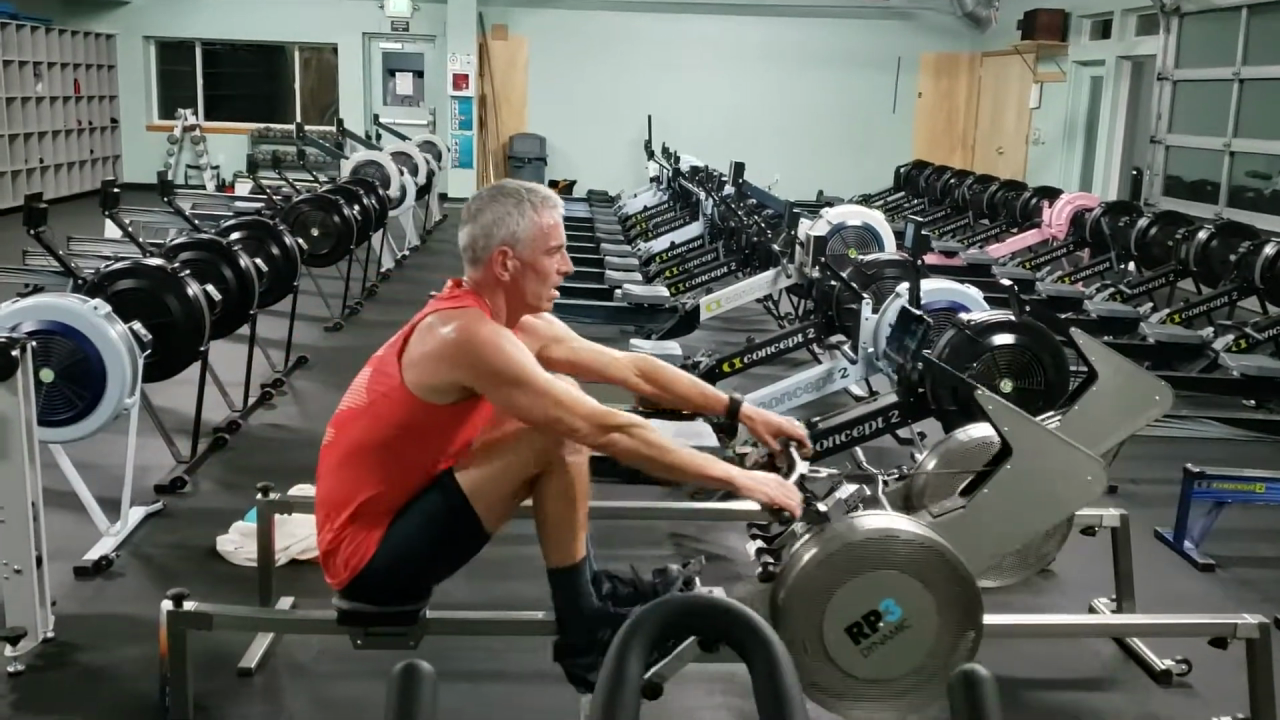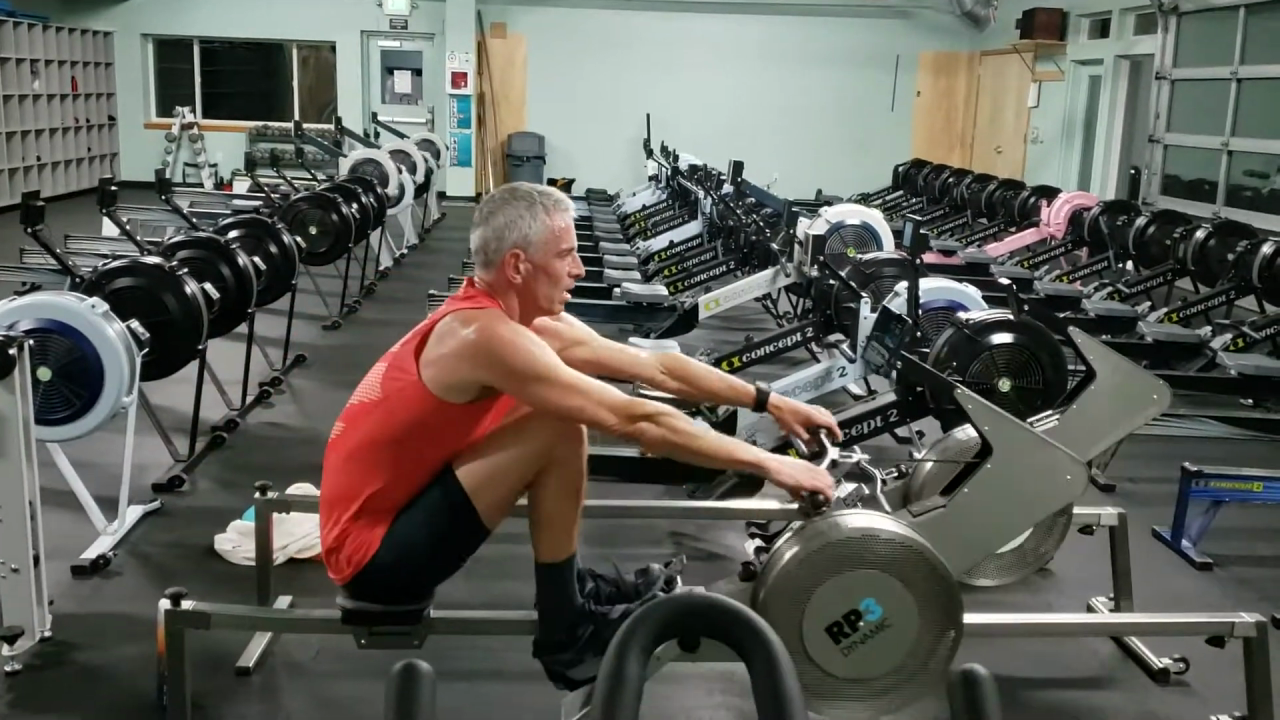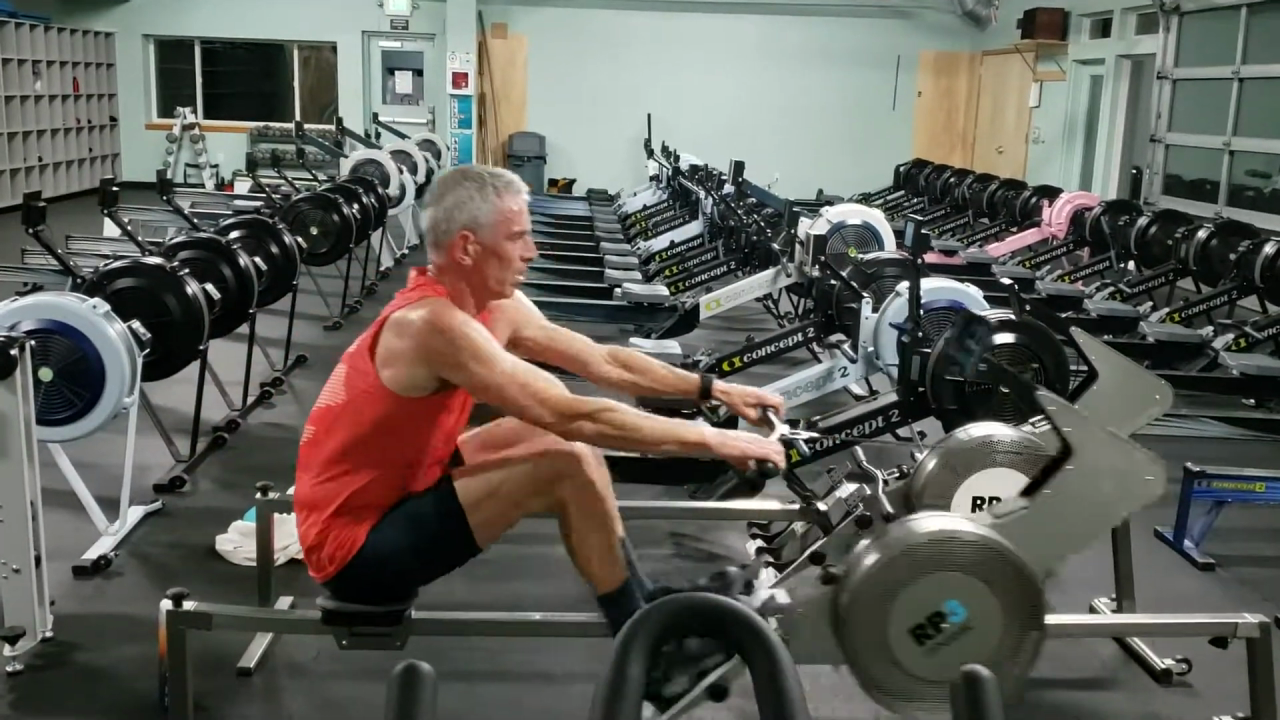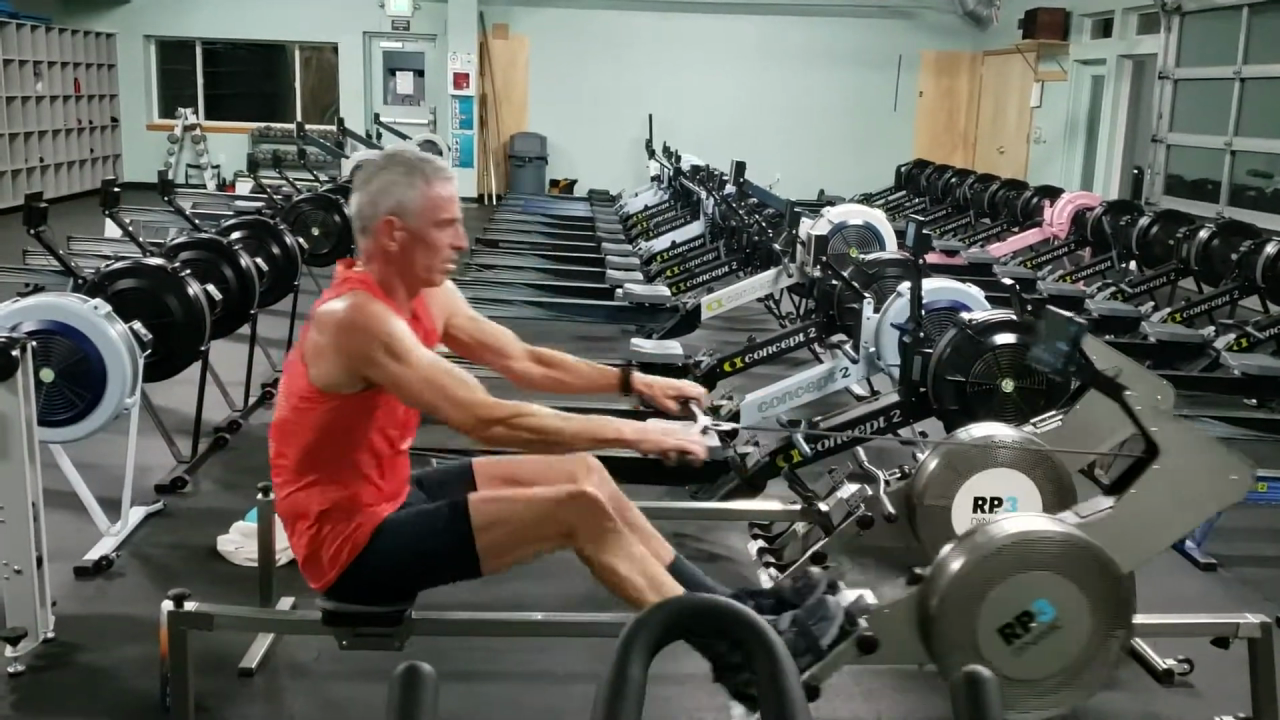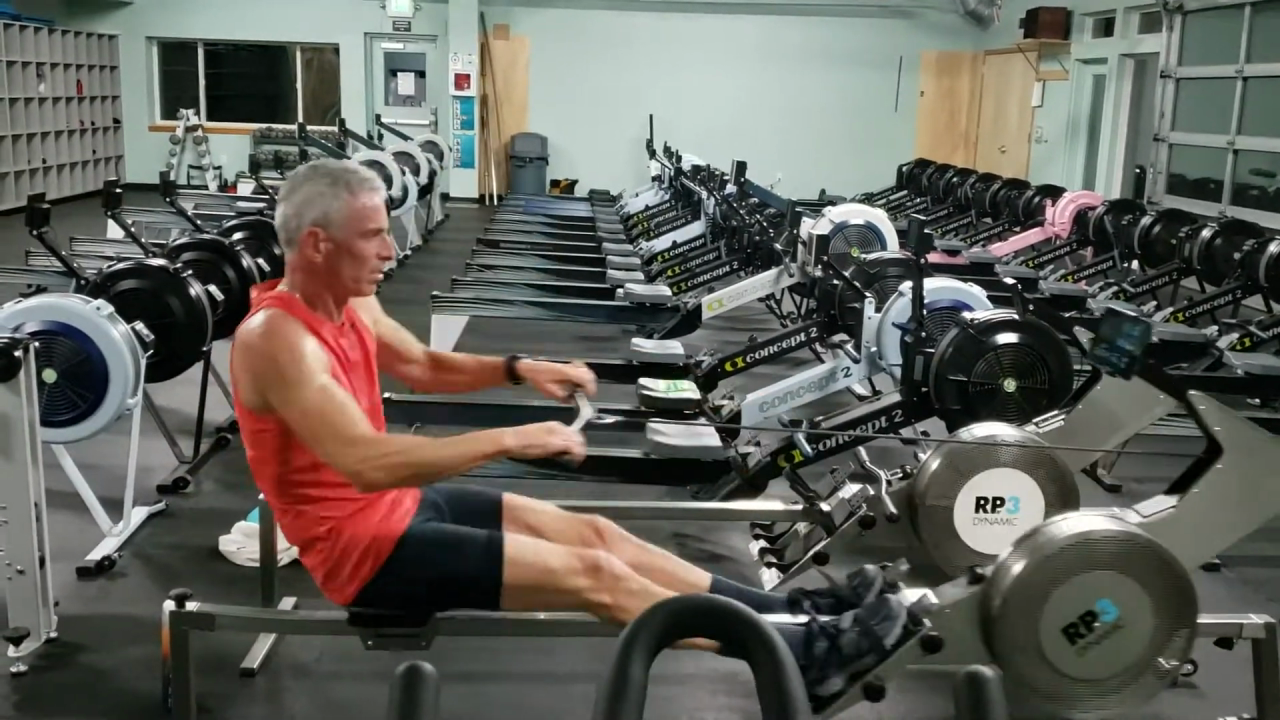
dt=0.2s
person 1, frame 1
left shoulder: (513, 320)
right shoulder: (468, 336)
left elbow: (633, 370)
right elbow: (607, 431)
left wrist: (742, 410)
right wrist: (735, 479)
left hip: (398, 502)
right hip: (371, 555)
left knee: (568, 414)
right knee: (562, 426)
left ankle: (583, 594)
right ankle: (583, 633)
person 1, frame 2
left shoulder: (530, 319)
right shoulder: (488, 336)
left elbow: (658, 368)
right elbow: (637, 419)
left wrist: (773, 401)
right wrist: (768, 463)
left hip: (407, 498)
right hip: (373, 551)
left knee: (567, 412)
right knee: (563, 430)
left ankle: (576, 593)
right ankle: (567, 634)
person 1, frame 3
left shoulder: (490, 300)
right shoulder: (438, 323)
left elbow: (601, 361)
right elbow: (576, 414)
left wrist: (716, 390)
right wrist: (717, 442)
left hip: (392, 494)
right hip: (356, 546)
left knee: (558, 435)
right knee: (569, 461)
left ankle: (642, 608)
person 1, frame 4
left shoulder: (421, 289)
right shoulder: (357, 318)
left elbow: (519, 358)
right elbow: (490, 419)
left wrist: (633, 382)
right wrist: (636, 434)
left hip: (384, 501)
right hip: (349, 545)
left knee: (579, 476)
right knee: (579, 497)
left ankle: (745, 608)
right ankle: (737, 652)
person 1, frame 5
left shoulder: (347, 303)
right shoulder: (275, 337)
left elbow: (424, 365)
right elbow: (372, 463)
left wrist: (520, 369)
right wrist: (513, 440)
left hip: (401, 513)
right hip: (368, 550)
left knee: (593, 535)
right knee: (593, 577)
left ankle: (798, 610)
right ankle: (806, 656)
